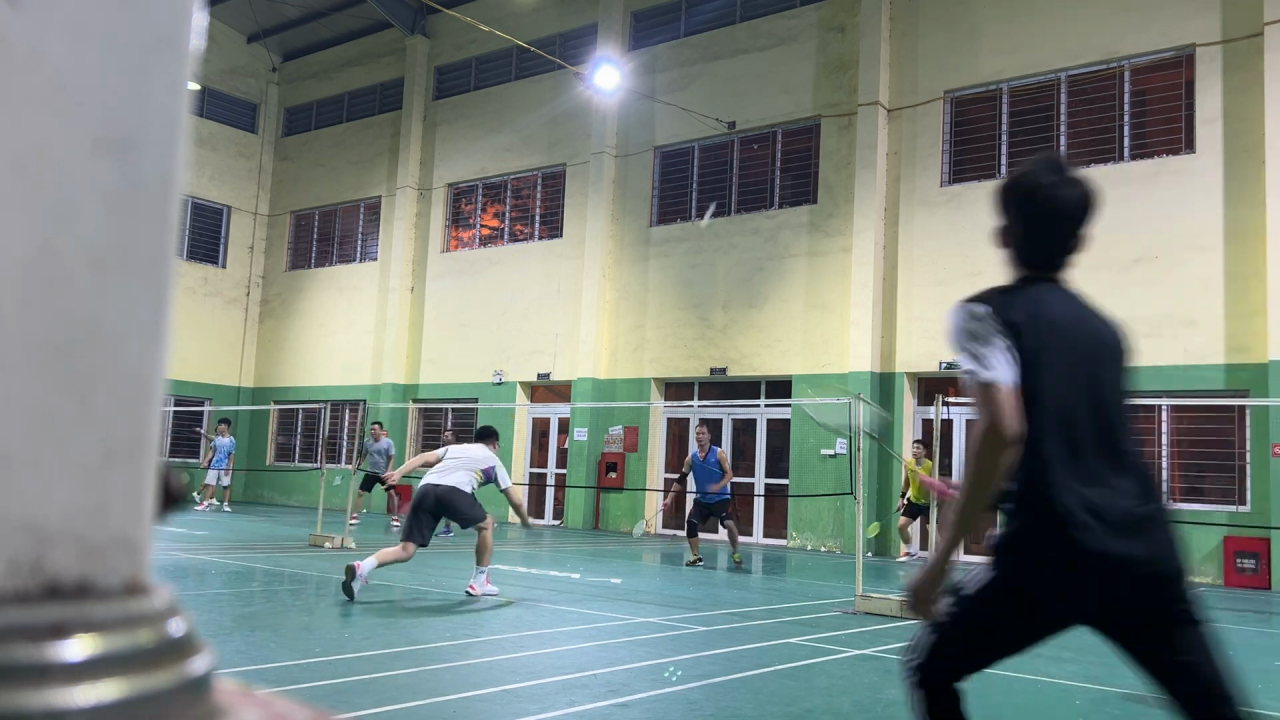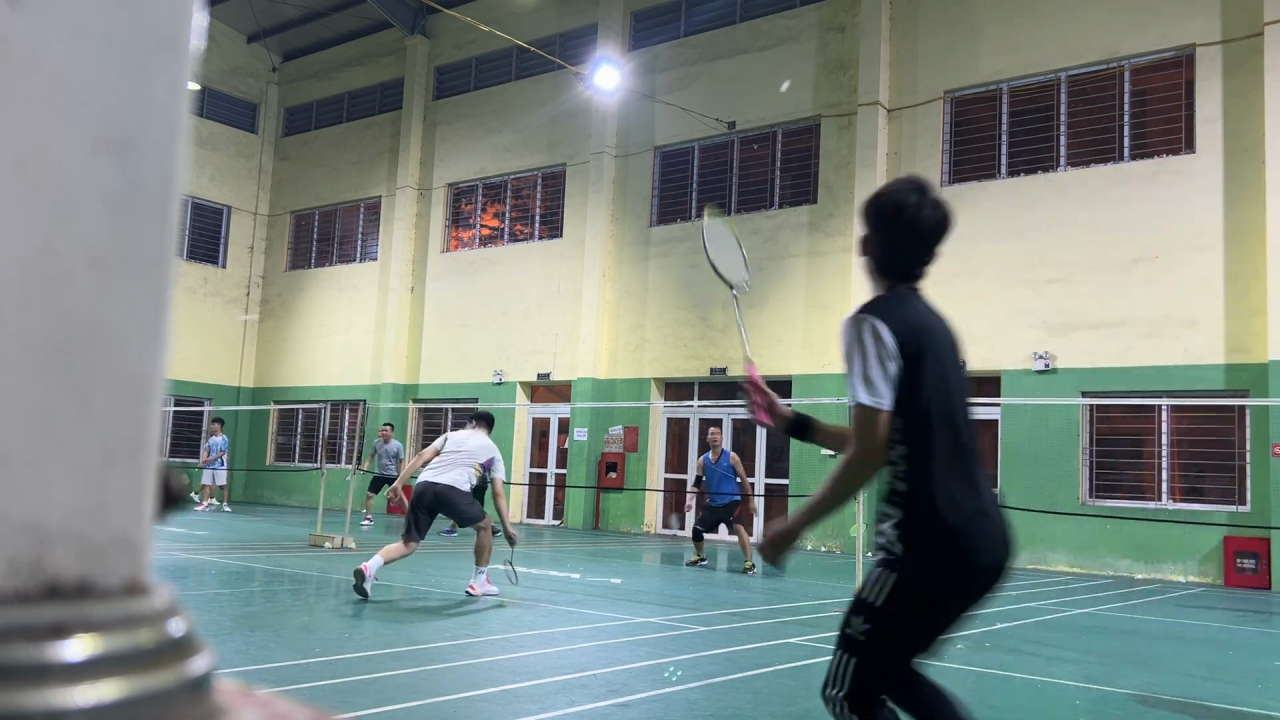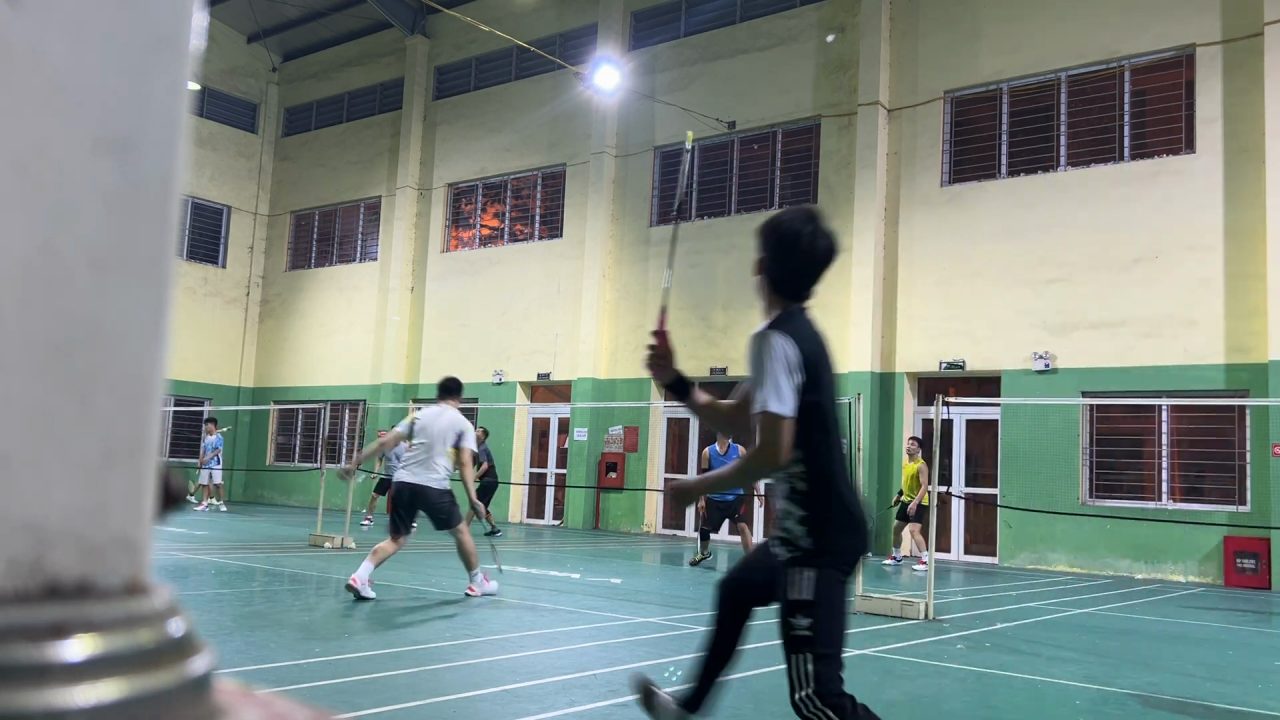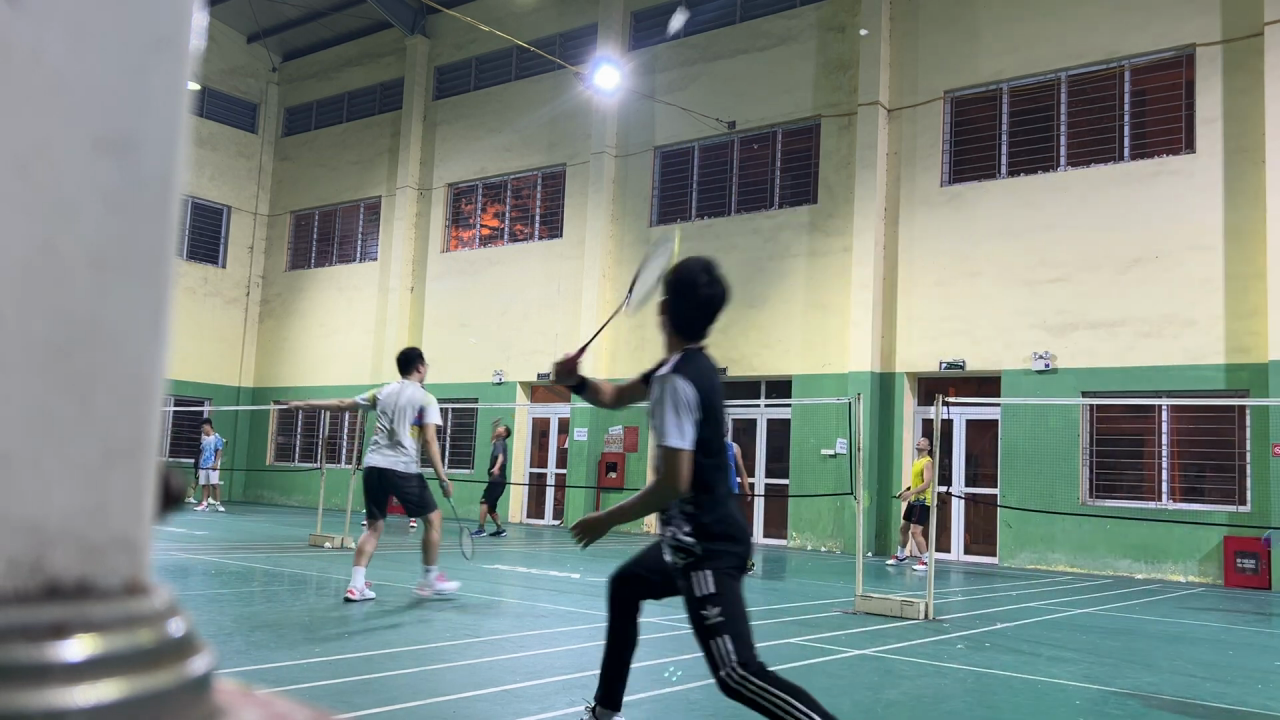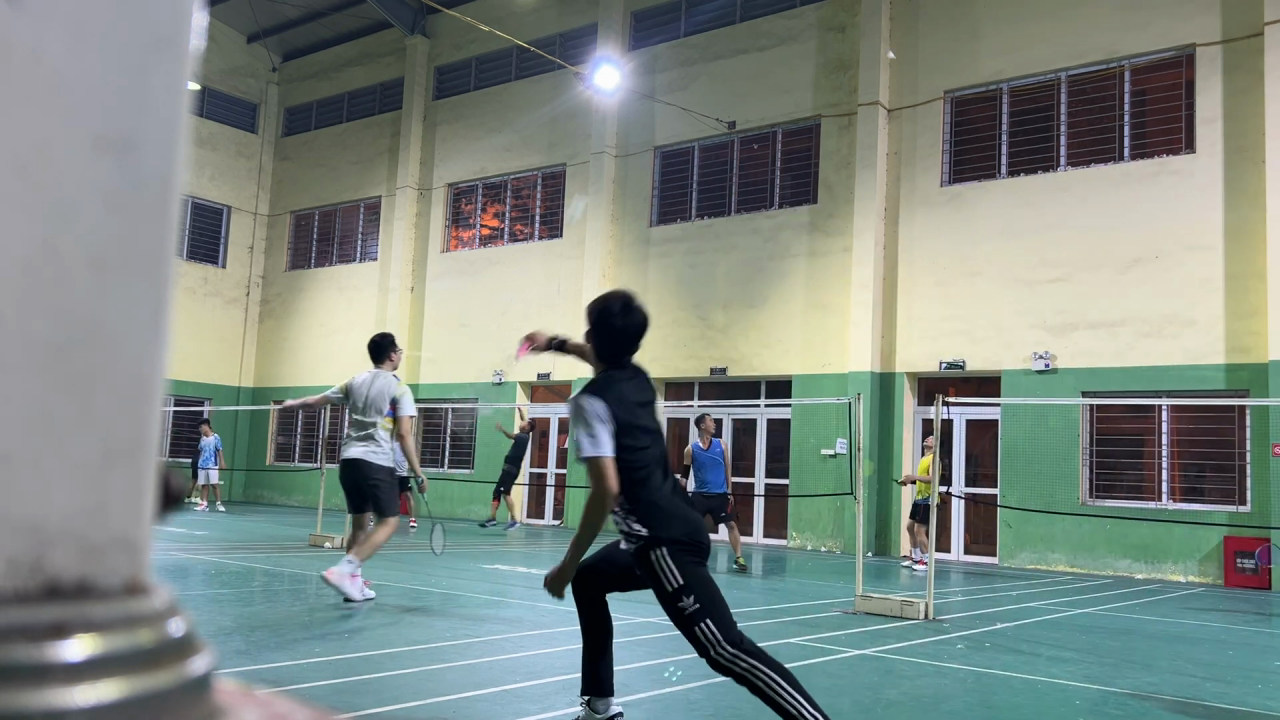
dt=0.2s
person 1, frame 1
left shoulder: (983, 314)
right shoulder: (1102, 328)
left elbow: (1002, 430)
left wrist: (942, 554)
left hip: (1053, 557)
right hip: (1144, 544)
left knee: (928, 669)
person 1, frame 2
left shoulder: (871, 323)
right shoulder: (930, 323)
left elbow: (871, 452)
left wrist: (793, 527)
right wrist: (799, 426)
left hip: (929, 544)
right hip: (980, 537)
right knee: (876, 653)
person 1, frame 3
left shoulder: (776, 341)
right shoulder: (798, 334)
left elbow: (773, 452)
right elbow: (730, 419)
left wrist: (697, 487)
right wrist: (671, 380)
left hip: (815, 538)
right hip: (808, 529)
right knee: (733, 594)
person 1, frame 4
left shoulder: (676, 380)
right shoulder: (687, 365)
left elbow: (674, 483)
right elbow: (616, 395)
left wrist: (605, 520)
right wrist: (575, 380)
left hip: (708, 548)
right hip: (694, 539)
left knee: (739, 677)
right knee: (624, 586)
person 1, frame 5
left shoulder: (592, 400)
right shoulder: (633, 377)
left elbow: (605, 491)
left wrist: (566, 563)
right wrist: (558, 343)
left hip: (662, 539)
right hip: (672, 529)
left knee: (725, 649)
right knee: (587, 579)
person 2, frame 1
left shoulder: (454, 447)
right shoulder: (494, 461)
left elbow: (424, 458)
right elbow: (515, 500)
left wrist: (397, 473)
right wrist: (526, 520)
left hip: (426, 489)
right hip: (454, 492)
left knee: (405, 550)
right knee: (486, 525)
left ankle: (362, 568)
right ankle: (480, 581)
person 2, frame 2
left shoulder: (452, 435)
right shoulder: (493, 451)
left elbow: (422, 457)
right elbow: (499, 493)
left wrist: (399, 482)
right wrist: (507, 527)
left hip: (425, 486)
right hip: (453, 490)
left knee: (408, 544)
right knee: (484, 525)
left ankle: (369, 568)
right ankle: (480, 582)
person 2, frame 3
left shoulder: (419, 415)
right shoulder: (463, 425)
left elbow: (386, 441)
right elbow: (465, 464)
left wrist: (354, 463)
right wrist: (474, 499)
left hip: (402, 481)
right hip: (434, 485)
left knee: (396, 539)
right knee: (460, 531)
left ankle: (360, 577)
right ankle: (477, 582)
person 2, frame 4
left shoulder: (382, 392)
right shoulder: (426, 399)
left elbow: (342, 405)
right elbow: (429, 440)
left wrist: (307, 404)
right wrist: (443, 477)
left hip: (372, 467)
right hip: (403, 469)
left knee: (374, 527)
right knee: (433, 518)
left ankle: (356, 585)
right ankle: (431, 580)
person 2, frame 5
left shoulder: (354, 382)
right shoulder: (399, 389)
left elbow: (317, 401)
right elbow: (404, 434)
left wrist: (293, 403)
right wrist: (417, 472)
left hip: (349, 459)
right hip: (377, 463)
left knee: (362, 521)
right knee: (388, 523)
left ankle: (356, 584)
right ankle: (345, 571)
